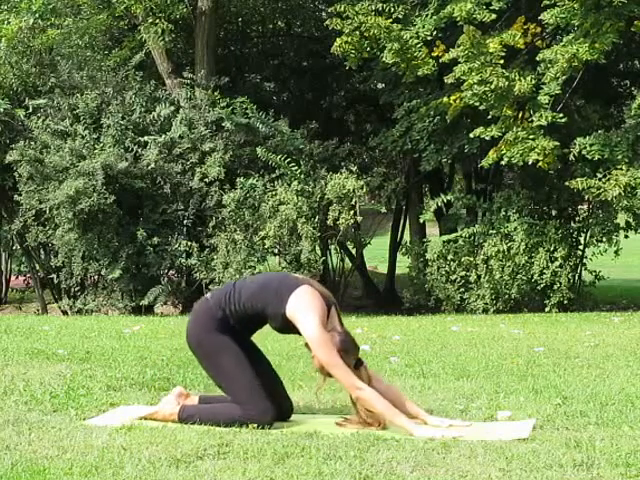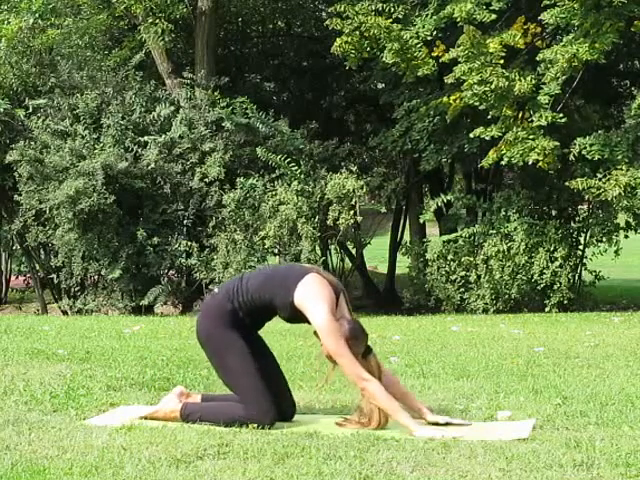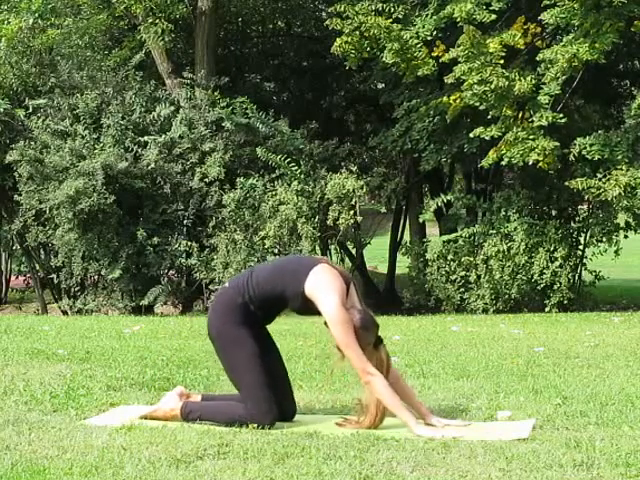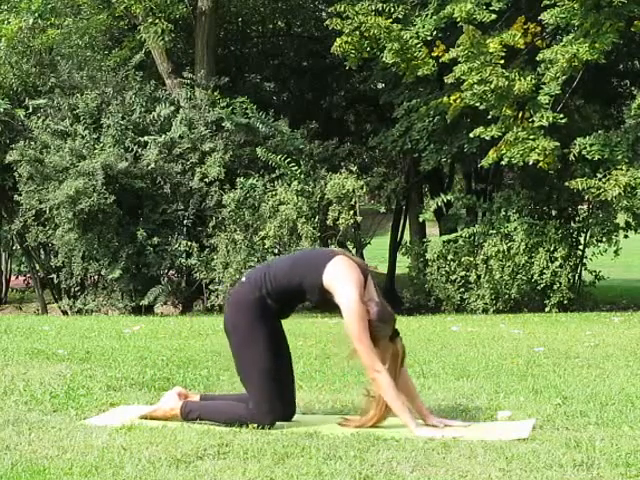
dt=0.3s
person 1, frame 1
left shoulder: (328, 319)
right shoulder: (314, 325)
left elbow: (370, 378)
right elbow: (358, 387)
left wrist: (427, 417)
right wrist: (414, 428)
left hip: (230, 327)
right hip: (209, 325)
left knee: (282, 409)
right knee: (261, 414)
left ankle: (189, 399)
right ankle: (177, 411)
person 1, frame 2
left shoulder: (338, 308)
right shoulder: (322, 312)
left elbow: (377, 369)
right elbow: (363, 379)
left wrist: (427, 414)
right wrist: (415, 426)
left hip: (240, 323)
right hip: (219, 320)
left knee: (284, 410)
right knee: (262, 415)
left ankle: (192, 398)
right ankle: (178, 409)
person 1, frame 3
left shoulder: (347, 298)
right shoulder: (334, 304)
left elbow: (383, 364)
right elbow: (368, 373)
left wrist: (428, 415)
right wrist: (416, 425)
left hip: (249, 317)
right hip: (230, 314)
left knee: (284, 410)
right knee: (262, 415)
left ankle: (192, 397)
right ankle: (179, 409)
person 1, frame 4
left shoulder: (367, 291)
right shoulder: (351, 295)
left elbow: (392, 360)
right elbow: (375, 369)
left wrist: (427, 415)
right wrist: (414, 426)
left hip: (265, 310)
right hip: (248, 307)
left knee: (283, 410)
right knee: (264, 415)
left ankle: (192, 397)
right ankle: (178, 408)
